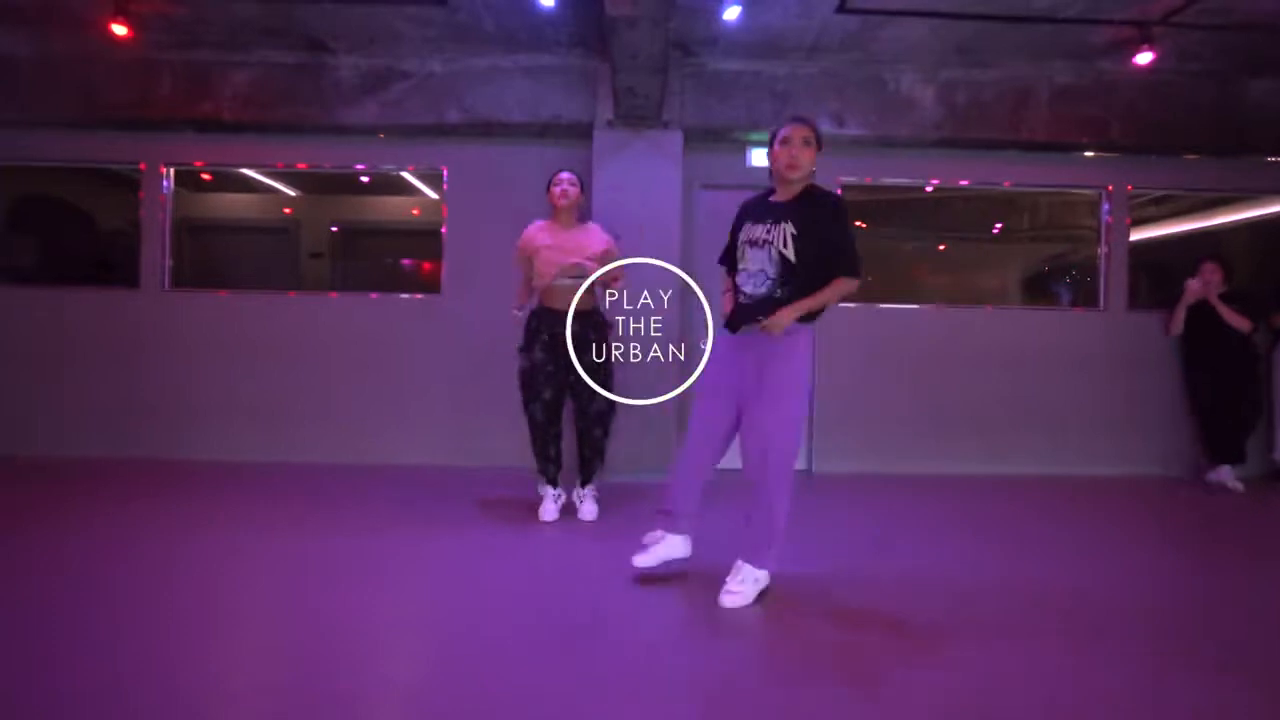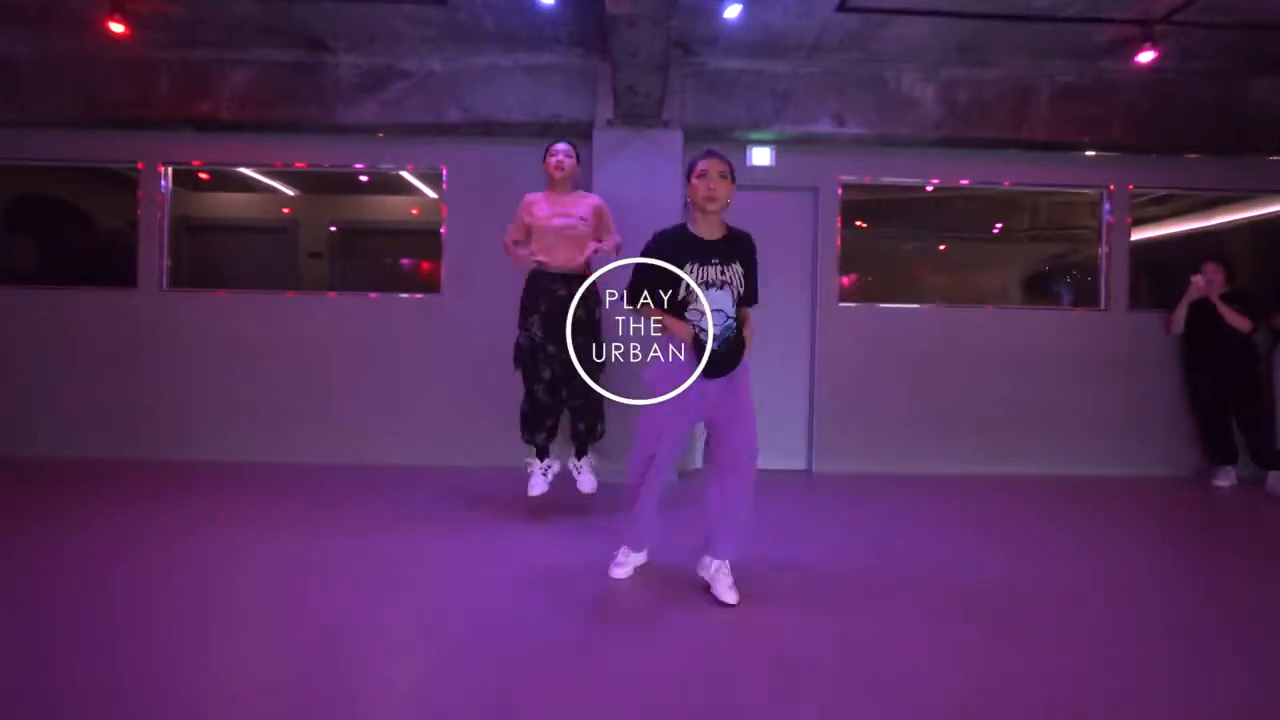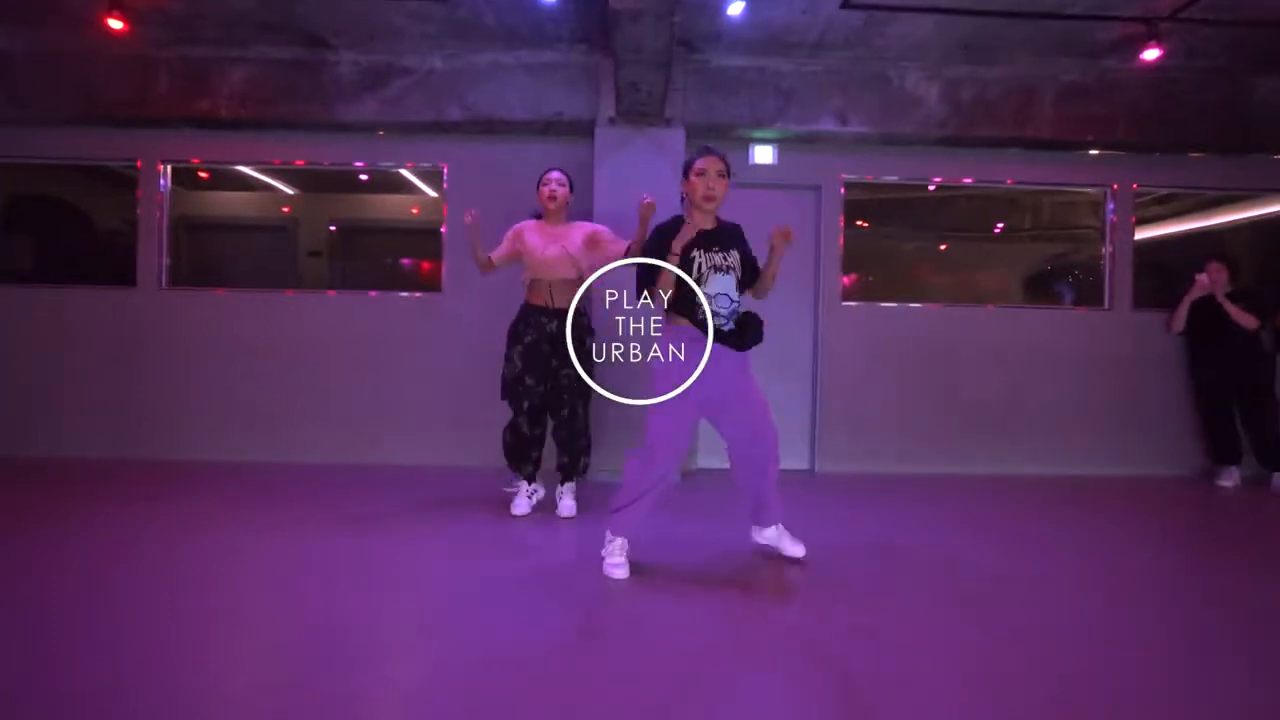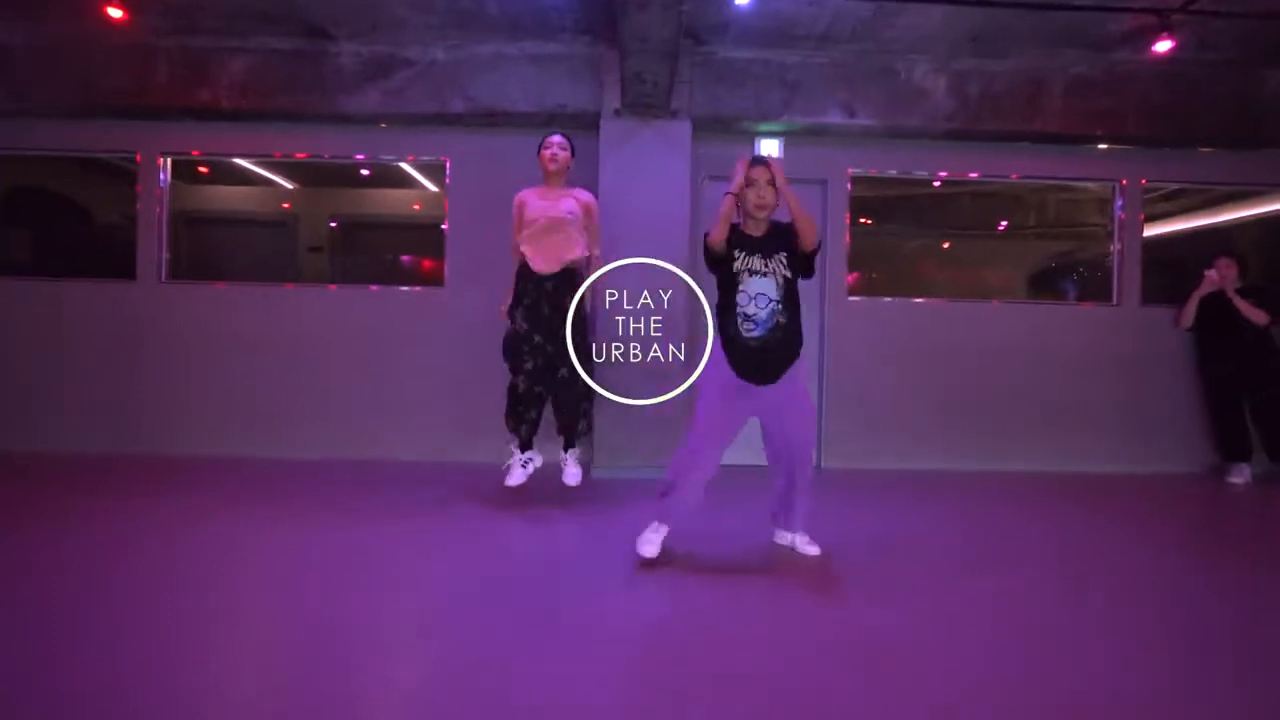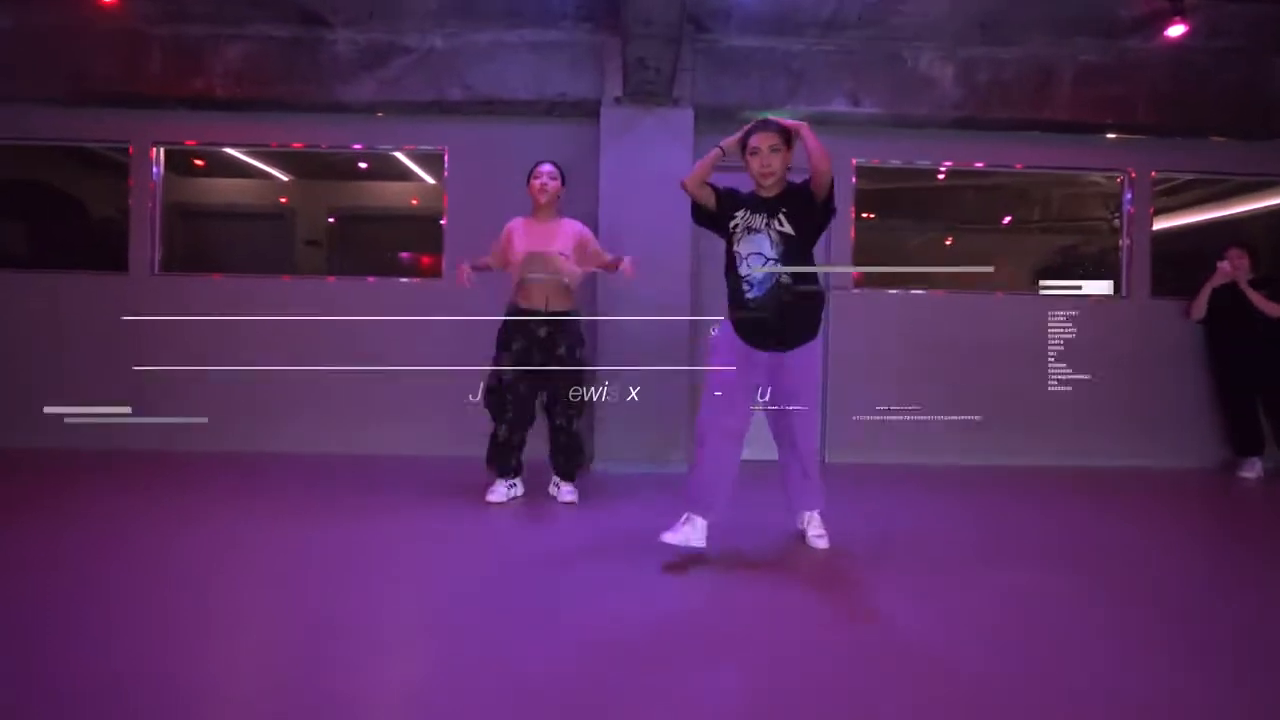
dt=0.3s
person 1, frame 1
left shoulder: (824, 208)
right shoulder: (751, 209)
left elbow: (848, 280)
left wrist: (794, 310)
right wrist: (728, 296)
left hip: (786, 343)
right hip: (735, 336)
left knee: (770, 452)
right knee: (701, 439)
left ankle: (756, 563)
right ankle: (676, 532)
person 1, frame 2
left shoulder: (744, 246)
right shoulder: (667, 244)
right elbow: (638, 299)
left wrist: (745, 327)
right wrist: (670, 323)
left hip: (730, 368)
right hip: (678, 366)
left knee: (737, 458)
right knee: (654, 459)
left ankle: (718, 562)
right ankle: (634, 547)
person 1, frame 3
left shoulder: (734, 235)
right shoulder: (668, 233)
left elbow: (753, 289)
right elbow: (656, 297)
left wrist: (776, 255)
right wrist: (676, 251)
left hip: (731, 354)
right hip: (685, 350)
left knee: (762, 443)
right knee: (663, 449)
left ankle: (768, 526)
right ankle: (618, 536)
person 1, frame 4
left shoulder: (789, 240)
right shoulder: (724, 242)
left elbow: (812, 241)
right elbow: (717, 239)
left wrist: (785, 187)
right wrist: (733, 191)
left hip: (782, 367)
right hip: (728, 363)
left knee: (797, 453)
right knee: (701, 447)
left ankle: (789, 527)
right ankle: (665, 521)
person 1, frame 5
left shoulder: (805, 201)
right shoulder: (732, 205)
left elbow: (824, 170)
right elbow: (690, 184)
left wrist: (800, 128)
right wrist: (727, 144)
left hip: (795, 340)
right hip: (739, 336)
left knee: (796, 431)
right knee: (717, 425)
left ankle: (808, 511)
right ankle: (698, 517)
person 2, frame 1
left shoulder: (596, 235)
right shoulder: (533, 233)
left elbow: (616, 274)
right elbow: (526, 273)
left wrist: (612, 281)
right wrist: (522, 300)
left hip: (587, 325)
right hip: (546, 325)
left knee: (593, 410)
right knee: (543, 410)
left ankle: (586, 487)
right ankle: (551, 488)
person 2, frame 2
left shoulder: (593, 204)
right shoulder: (531, 203)
left elbow: (612, 241)
right elbow: (511, 241)
left wrist: (600, 248)
right wrist: (518, 253)
left hip: (579, 292)
right hip: (541, 290)
left knee: (581, 378)
right knee: (540, 378)
left ankle: (582, 458)
right ankle: (541, 459)
person 2, frame 3
left shoulder: (588, 232)
right shoulder: (523, 230)
left elbow: (630, 255)
right elbow: (486, 265)
left wrist: (643, 223)
right wrist: (473, 236)
left hip: (573, 323)
right hip: (532, 322)
left knee: (571, 408)
right knee: (527, 406)
left ankle: (567, 486)
right ankle: (527, 483)
person 2, frame 4
left shoulder: (583, 199)
right shoulder: (524, 198)
left elbow: (592, 247)
right elbow: (517, 243)
left wrist: (593, 277)
right wrist: (507, 293)
left hip: (568, 284)
right hip: (530, 285)
left knee: (569, 371)
right knee: (527, 369)
left ankle: (570, 451)
right ankle: (523, 450)
person 2, frame 5
left shoulder: (575, 230)
right shoulder: (513, 227)
left elbow: (601, 261)
right elbow: (497, 261)
left wrist: (619, 263)
right wrist: (471, 265)
left hip: (562, 323)
right hip: (520, 322)
left knee: (563, 411)
right knee: (510, 407)
left ankle: (565, 479)
right ankle: (507, 478)
person 3, frame 1
left shoulder: (1238, 300)
right shoulder: (1191, 303)
left elbow: (1246, 327)
right elbow: (1175, 331)
left wrist: (1216, 303)
right wrist: (1184, 303)
left hip: (1239, 367)
right hip: (1203, 369)
left knee: (1245, 414)
right knee: (1211, 418)
left ankle: (1223, 465)
right ankle: (1225, 465)
person 3, frame 2
left shoulder: (1240, 300)
right shoulder: (1193, 304)
left elbow: (1245, 326)
right elbow: (1175, 329)
left wrist: (1217, 301)
right wrist: (1187, 299)
left hip: (1241, 367)
right hip: (1204, 370)
left knee: (1253, 417)
right knee: (1212, 419)
right ankle: (1225, 468)
person 3, frame 3
left shoulder: (1244, 299)
right shoulder: (1198, 303)
left elbow: (1252, 324)
right elbow: (1176, 327)
left wrist: (1222, 299)
right wrist: (1189, 297)
left hip: (1248, 367)
right hip: (1210, 371)
right knee: (1217, 419)
right ankle: (1229, 467)
person 3, frame 4
left shoulder: (1254, 294)
right shoulder: (1207, 299)
right elbow: (1185, 323)
left wrist: (1232, 295)
right wrist: (1199, 293)
left hip: (1258, 364)
right hip: (1219, 367)
right knee: (1227, 415)
right ankle: (1239, 464)
person 3, frame 5
right shoulder: (1218, 290)
right elbow: (1195, 315)
left wrist: (1245, 287)
right wrist: (1211, 284)
right hip: (1230, 360)
right knee: (1238, 409)
right ankle: (1251, 459)
